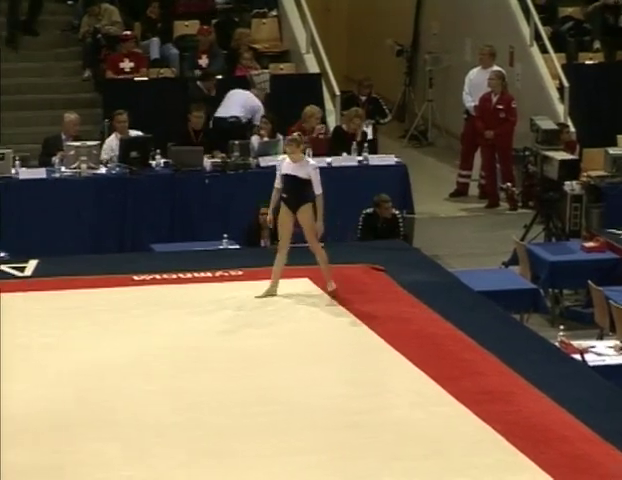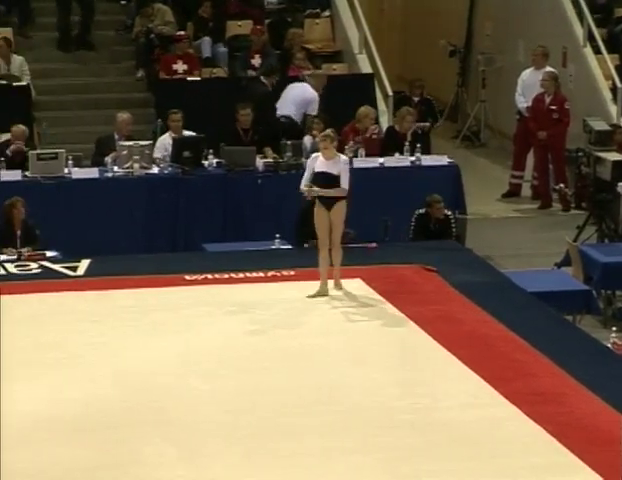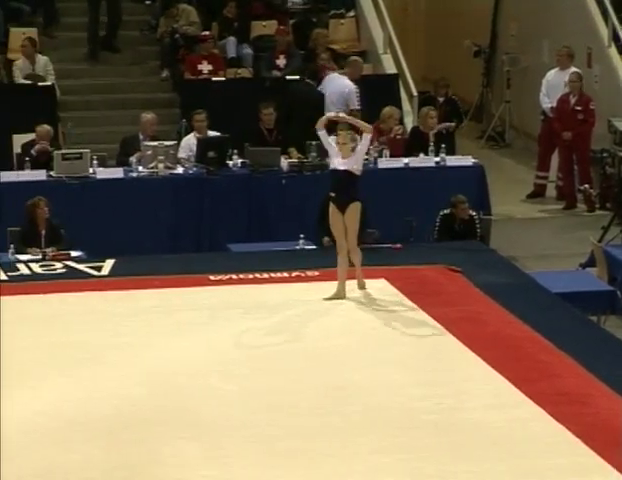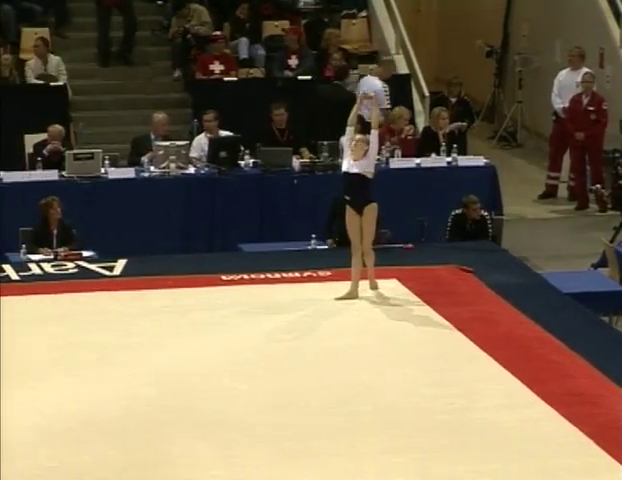
dt=0.5s
person 1, frame 1
left shoulder: (310, 165)
right shoulder: (282, 161)
left elbow: (318, 193)
right elbow: (277, 187)
left wrist: (319, 220)
right wrist: (270, 210)
left hip: (303, 206)
right hip: (286, 205)
left knee: (313, 244)
right knee: (282, 246)
left ankle: (329, 280)
right ankle: (273, 286)
person 1, frame 2
left shoulder: (342, 161)
right shoulder: (314, 159)
left elbow: (344, 190)
right elbow: (304, 184)
left wrist: (322, 191)
right wrist: (306, 190)
left hip: (337, 203)
right hip: (320, 203)
left knee: (335, 243)
right knee: (323, 244)
left ankle: (336, 277)
right ankle: (323, 286)
person 1, frame 3
left shoulder: (357, 155)
right shoulder: (334, 152)
left elbow: (369, 131)
right elbow: (319, 129)
left wrist: (349, 120)
right wrist: (328, 118)
left hip: (351, 203)
right hip: (334, 204)
left knee: (351, 245)
right knee: (341, 247)
left ankle: (359, 276)
right ankle: (341, 288)
person 1, frame 4
left shoulder: (369, 159)
right shoulder: (347, 155)
left elbow: (374, 129)
right elbow: (350, 126)
left wrist: (375, 104)
right wrist: (359, 103)
left hip: (367, 206)
right hip: (351, 207)
left knee: (366, 247)
right knee: (355, 248)
left ankle: (371, 277)
right ankle: (354, 288)
person 2, frame 1
right shoulder: (473, 73)
right elbow: (466, 92)
right wrist: (473, 106)
right hip: (472, 115)
right knee: (466, 150)
left ankle: (485, 187)
right ankle: (462, 186)
person 2, frame 2
right shoulder: (525, 74)
right elbow: (518, 93)
right wrist: (525, 107)
right hip: (524, 116)
right knee: (518, 151)
left ankle: (537, 188)
right ankle: (515, 187)
person 2, frame 3
right shoulder: (550, 74)
right elbow: (543, 94)
right wrist: (550, 107)
right hip: (549, 116)
right knee: (543, 152)
left ankle: (562, 188)
right ankle: (539, 187)
person 2, frame 4
right shoulder: (562, 74)
right elbow: (554, 94)
right wrist: (561, 108)
right hip: (560, 117)
right knee: (555, 153)
left ankle: (574, 189)
right ankle: (551, 187)
person 3, frame 1
left shoulder: (508, 99)
right shoulder: (484, 98)
left elbow: (512, 121)
right elbow: (478, 118)
left wrist: (495, 133)
right wrist: (484, 131)
left hip: (503, 140)
right hip: (486, 139)
left knee: (506, 168)
right knee: (488, 168)
left ankle: (512, 200)
right ankle: (493, 199)
person 3, frame 2
left shoulder: (561, 100)
right shoulder: (537, 99)
left elbow: (565, 122)
right elbow: (531, 119)
left wrist: (548, 133)
right wrist: (537, 132)
left hip: (556, 140)
right hip: (539, 140)
left knee: (559, 169)
right knee: (541, 169)
left ankle: (565, 201)
right ankle: (545, 200)
person 3, frame 3
left shoulder: (587, 100)
right shoulder: (562, 99)
left elbow: (590, 123)
right elbow: (556, 119)
left wrist: (573, 134)
right wrist: (562, 132)
left hip: (581, 141)
right hip: (564, 140)
left knee: (584, 170)
right knee: (566, 170)
left ankle: (590, 202)
right ankle: (570, 200)
person 3, frame 4
left shoulder: (599, 100)
right shoulder: (575, 99)
left elbow: (603, 123)
right elbow: (568, 119)
left wrist: (586, 134)
right wrist: (574, 133)
left hip: (593, 141)
right hip: (576, 141)
left knee: (596, 170)
right knee: (578, 170)
left ankle: (601, 202)
right ankle: (582, 201)
